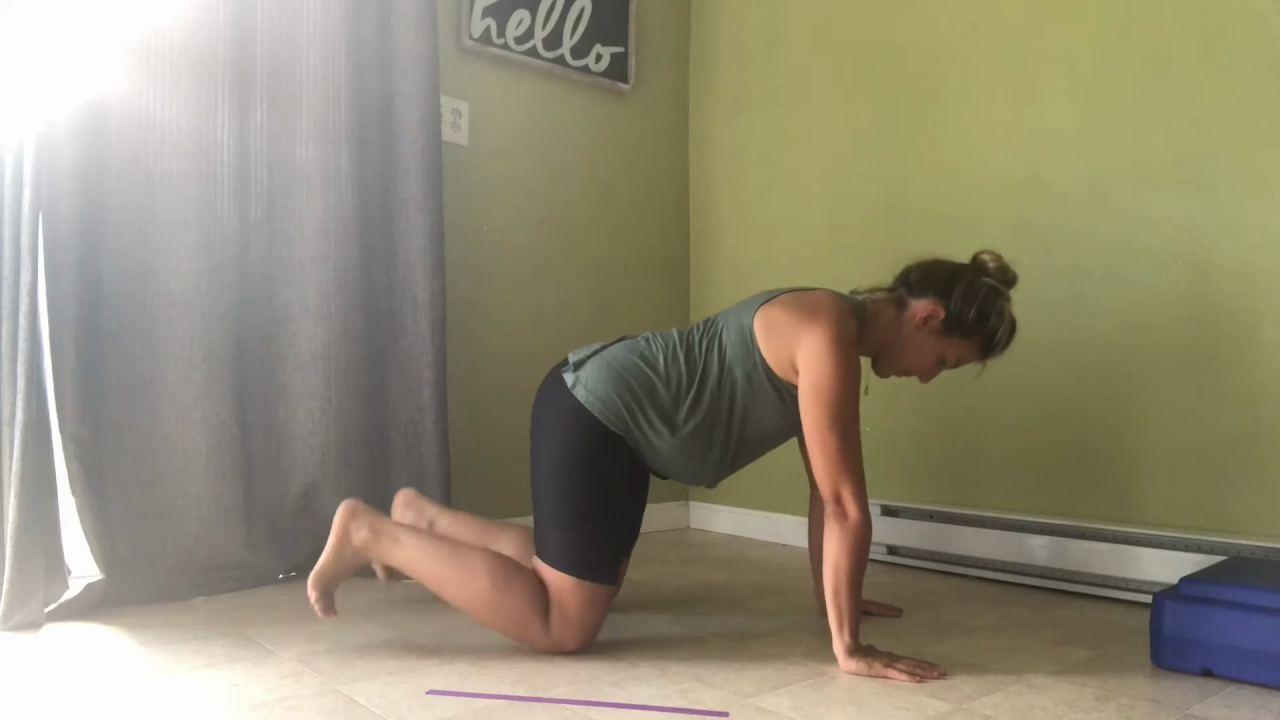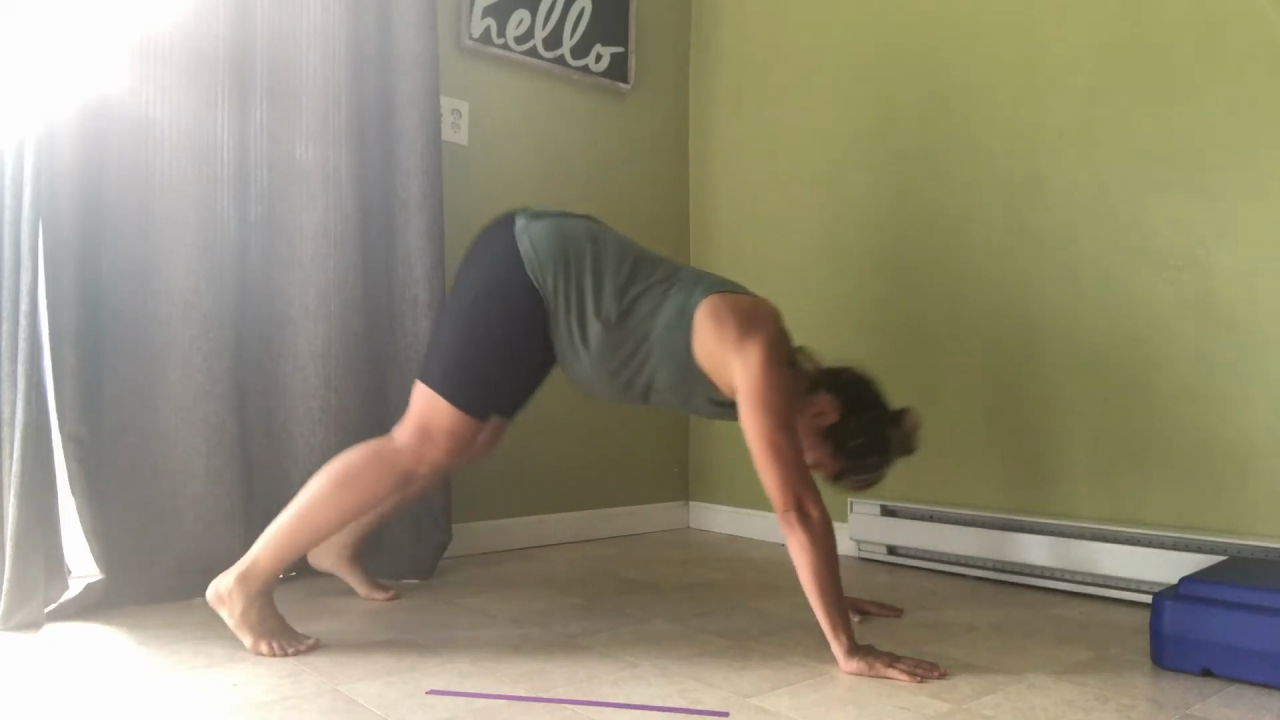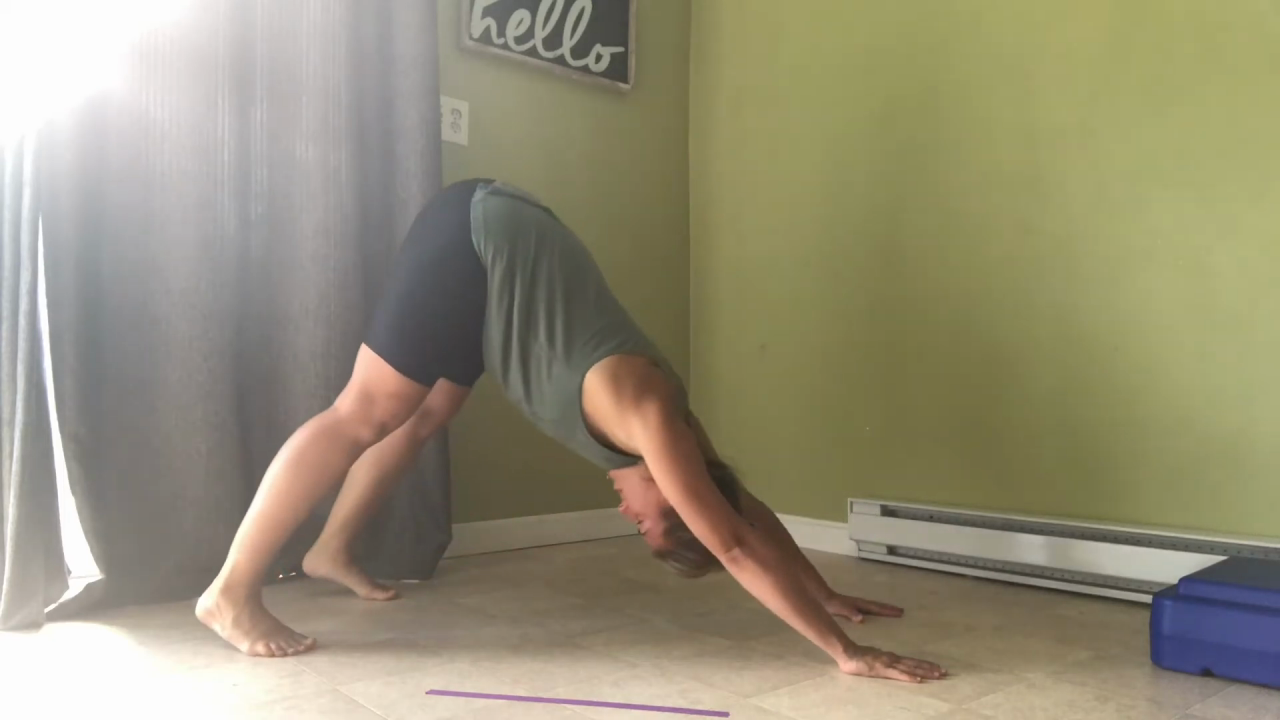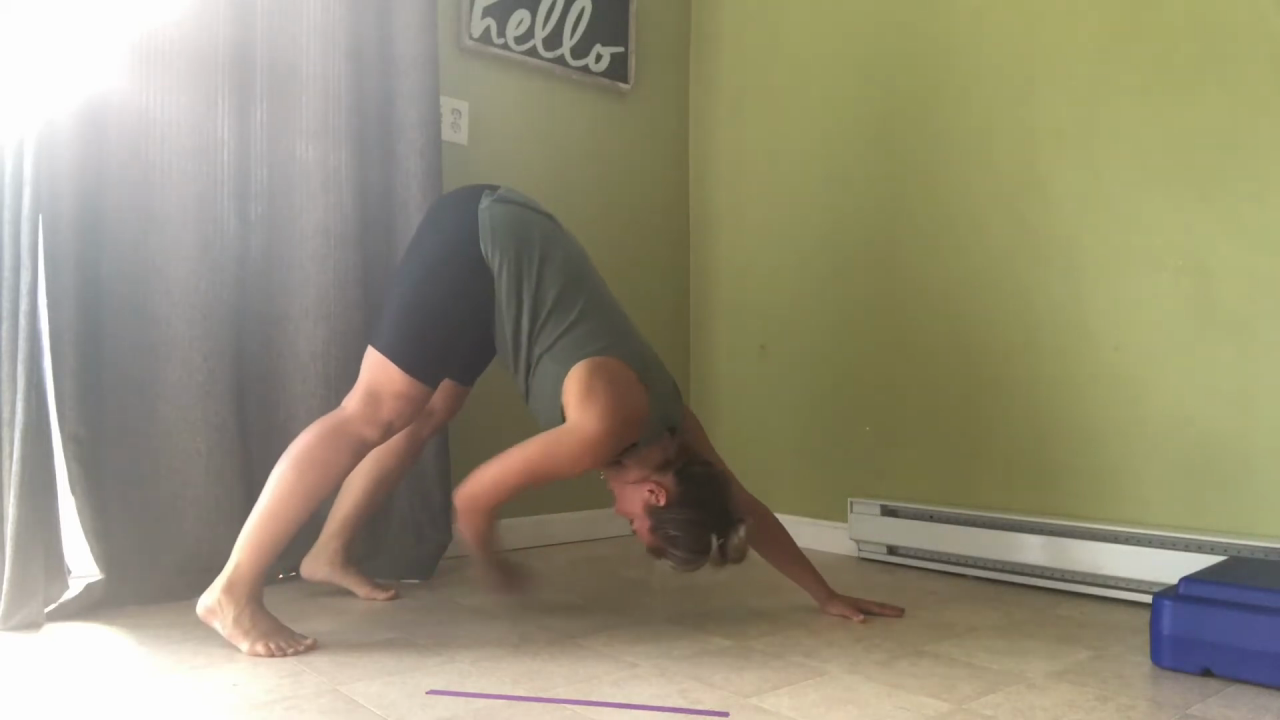
dt=1s
person 1, frame 1
left shoulder: (833, 330)
right shoulder: (829, 333)
left elbow: (824, 492)
right elbow: (845, 504)
left wrist: (835, 596)
right wrist: (849, 646)
left hip: (606, 416)
right hip: (594, 413)
left knee: (583, 578)
right knee: (563, 626)
left ankle: (422, 517)
right ankle: (373, 533)
person 1, frame 2
left shoulder: (773, 375)
right shoulder: (759, 357)
left elbow: (799, 504)
right elbow: (796, 509)
left wrist: (835, 595)
right wrist: (847, 648)
left hip: (549, 273)
right hip: (530, 268)
left knee: (466, 442)
right knee: (421, 446)
left ankle: (339, 545)
right ankle: (245, 582)
person 1, frame 3
left shoulder: (666, 422)
right shoulder: (647, 417)
left elbow: (748, 510)
right elbow: (735, 547)
left wrist: (829, 598)
right wrist: (843, 651)
left hip: (496, 244)
right hip: (474, 236)
left knee: (425, 414)
right knee: (364, 416)
left ankle: (332, 551)
right ankle: (231, 593)
person 1, frame 4
left shoulder: (673, 428)
right shoulder: (610, 425)
left elbow: (744, 505)
right elbow: (474, 497)
left wrist: (826, 595)
right wrist: (494, 568)
left hip: (502, 244)
right hip: (477, 239)
left knee: (425, 415)
right knee: (370, 416)
left ankle: (329, 553)
right ankle: (232, 592)
